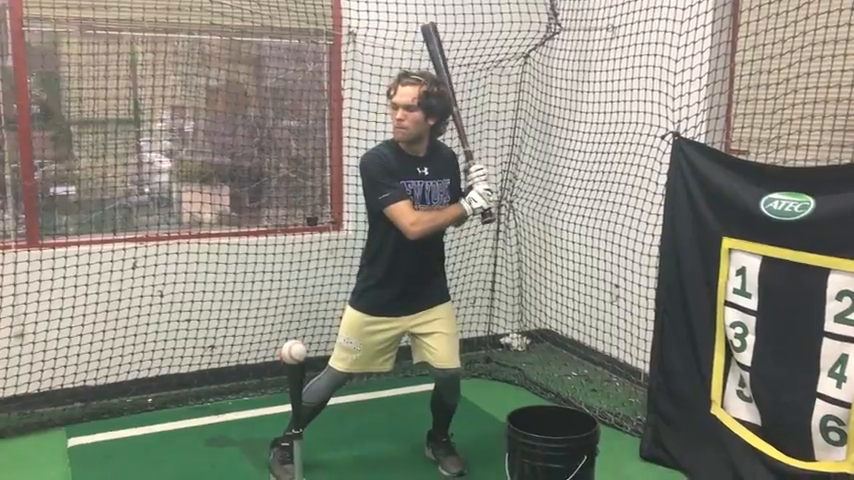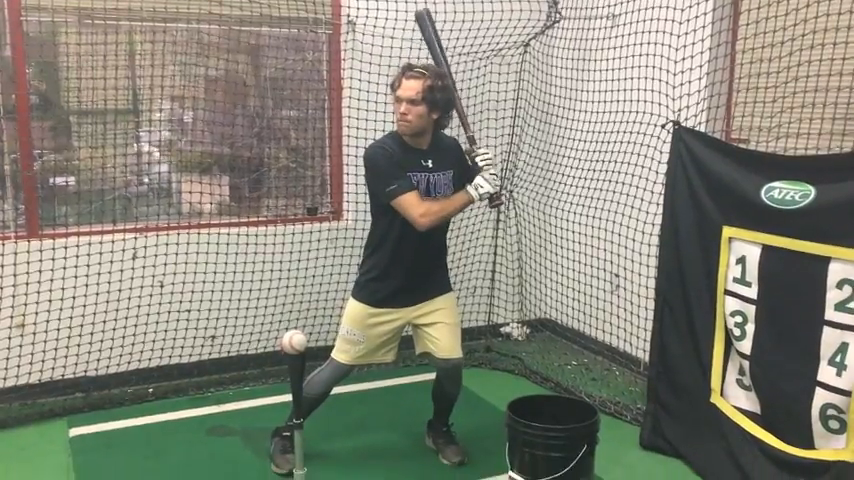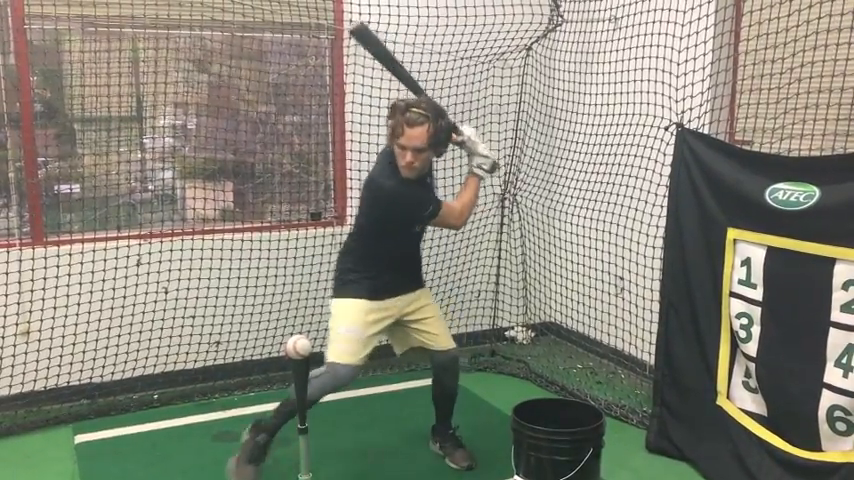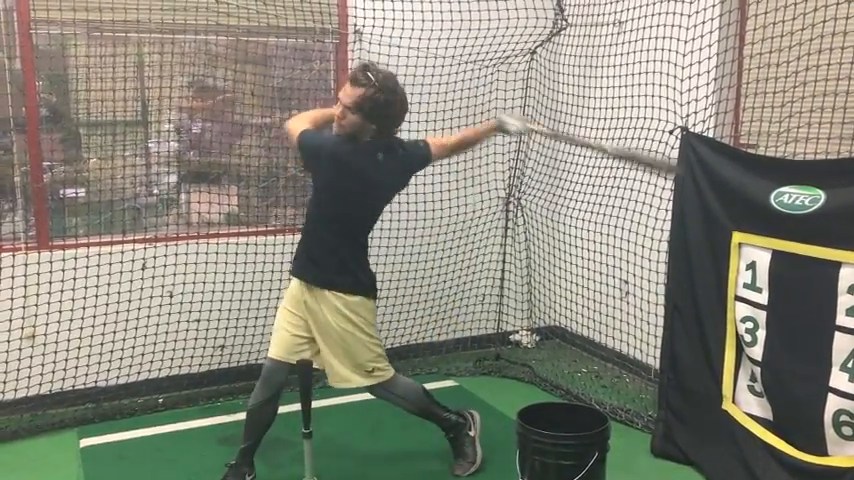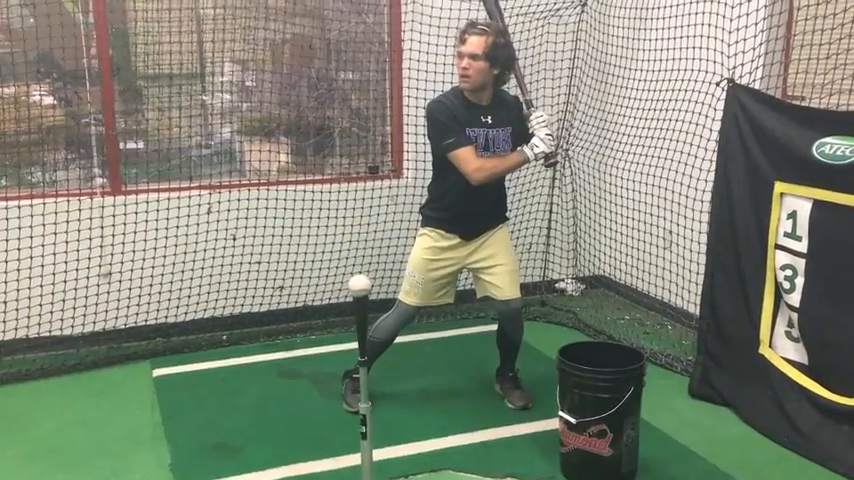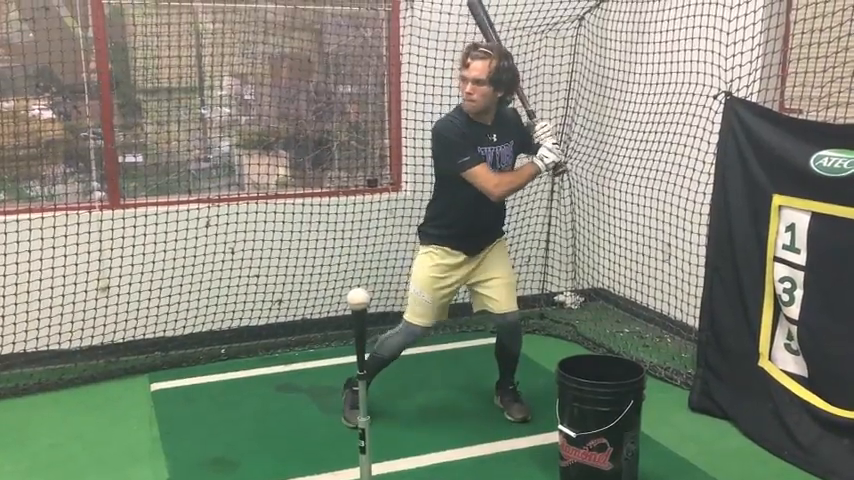
dt=0.7s
person 1, frame 1
left shoulder: (446, 159)
right shoulder: (377, 162)
left elbow: (454, 218)
right elbow: (412, 225)
left wrist: (475, 193)
right wrist: (467, 205)
left hip: (431, 295)
right hip: (377, 298)
left knee: (450, 373)
right knee: (336, 375)
left ankle: (439, 440)
right ankle: (285, 443)
person 1, frame 2
left shoulder: (451, 149)
right shoulder: (381, 154)
left elbow: (473, 193)
right elbow: (422, 216)
left wrist: (483, 174)
right wrist: (474, 191)
left hip: (433, 286)
right hip: (380, 290)
left knee: (451, 363)
right knee: (339, 366)
left ankle: (439, 429)
right ankle: (286, 433)
person 1, frame 3
left shoulder: (420, 158)
right shoulder: (387, 187)
right elbow: (456, 218)
left wrist: (463, 138)
right wrist: (478, 170)
left hip: (407, 286)
right hip: (360, 289)
left knee: (446, 357)
right knee: (340, 371)
left ankle: (443, 433)
right ankle: (260, 438)
person 1, frame 4
left shoulder: (334, 152)
right shoulder: (398, 154)
left elbow: (296, 125)
right elbow: (451, 144)
left wrist: (330, 113)
right wrist: (498, 125)
left hip: (341, 293)
right hip: (307, 283)
left knee: (380, 381)
right knee: (273, 374)
left ankle: (459, 425)
person 1, frame 5
left shoulder: (511, 107)
right shoulder: (442, 109)
left elbow: (527, 155)
right elbow: (475, 171)
left wrist: (540, 136)
right wrist: (529, 152)
left hip: (491, 229)
right hip: (442, 231)
left knee: (511, 306)
right knee: (405, 311)
left ankle: (507, 375)
right ankle: (356, 375)
person 1, frame 6
left shoulder: (509, 120)
right shoulder: (448, 130)
left elbow: (542, 153)
right elbow: (495, 187)
left wrist: (542, 140)
right wrist: (540, 163)
left hip: (488, 244)
right hip: (442, 247)
left knee: (509, 320)
right knee: (413, 330)
left ankle: (506, 388)
right ankle: (356, 387)
